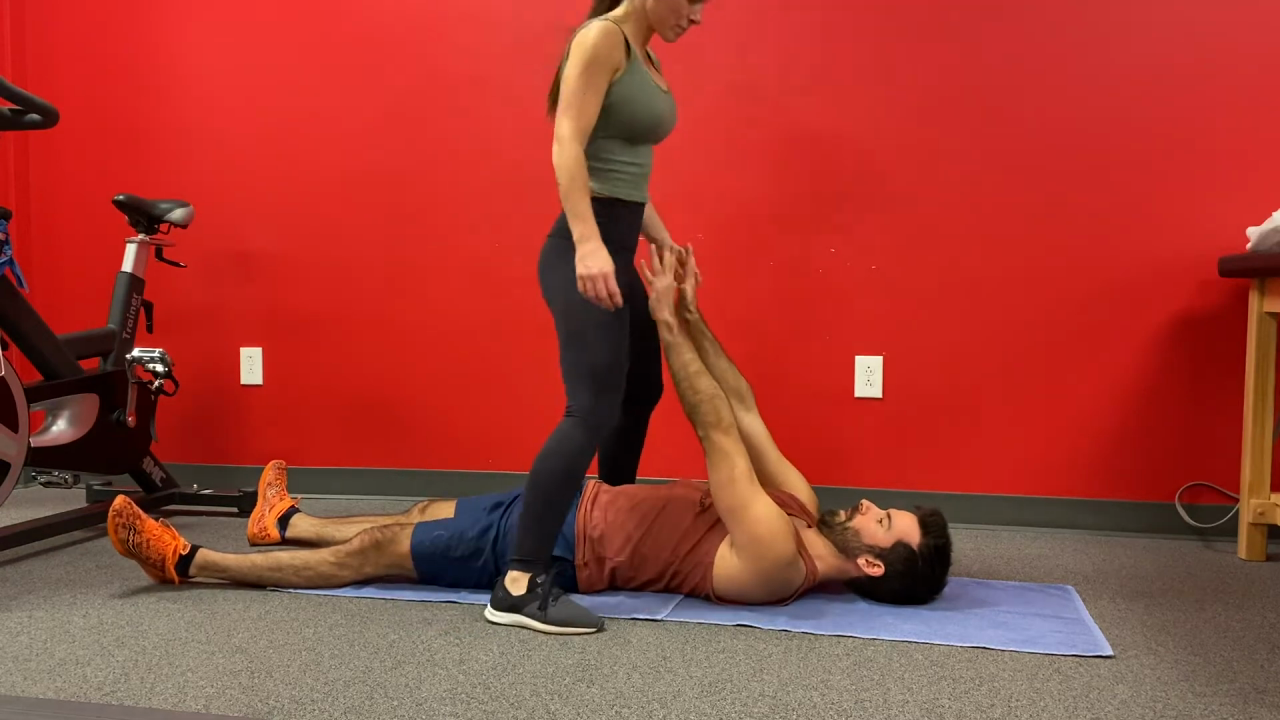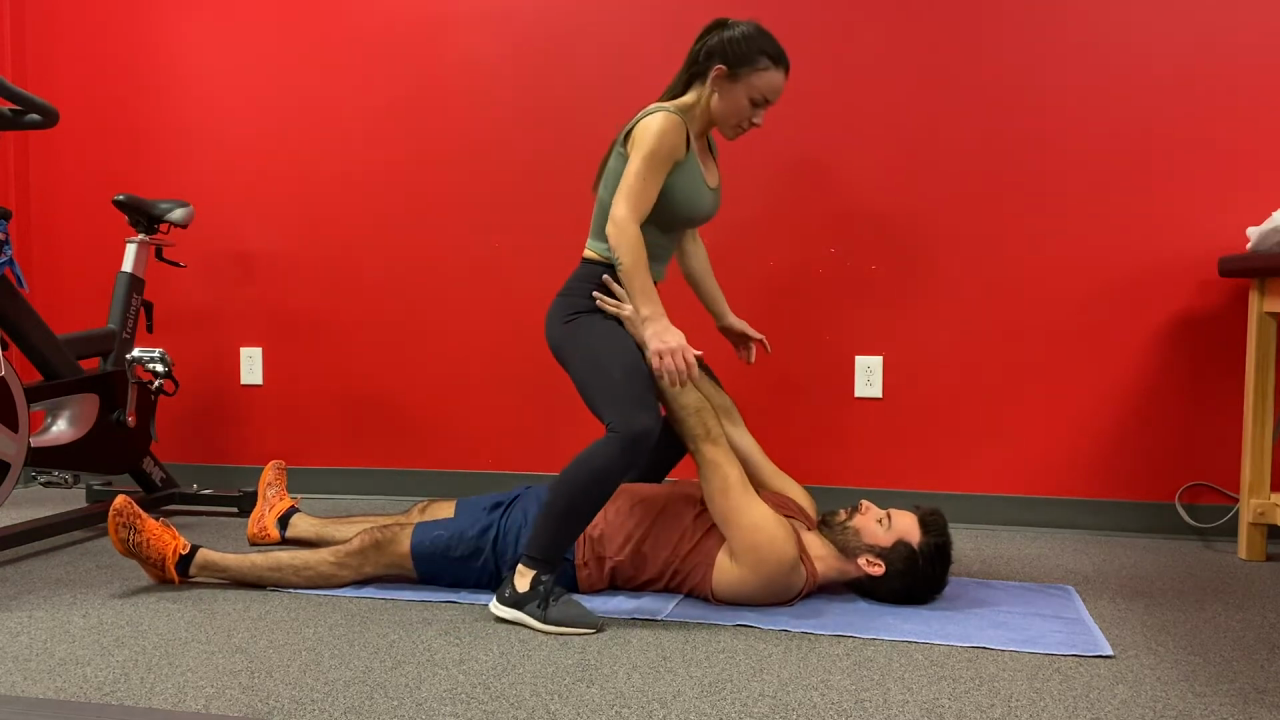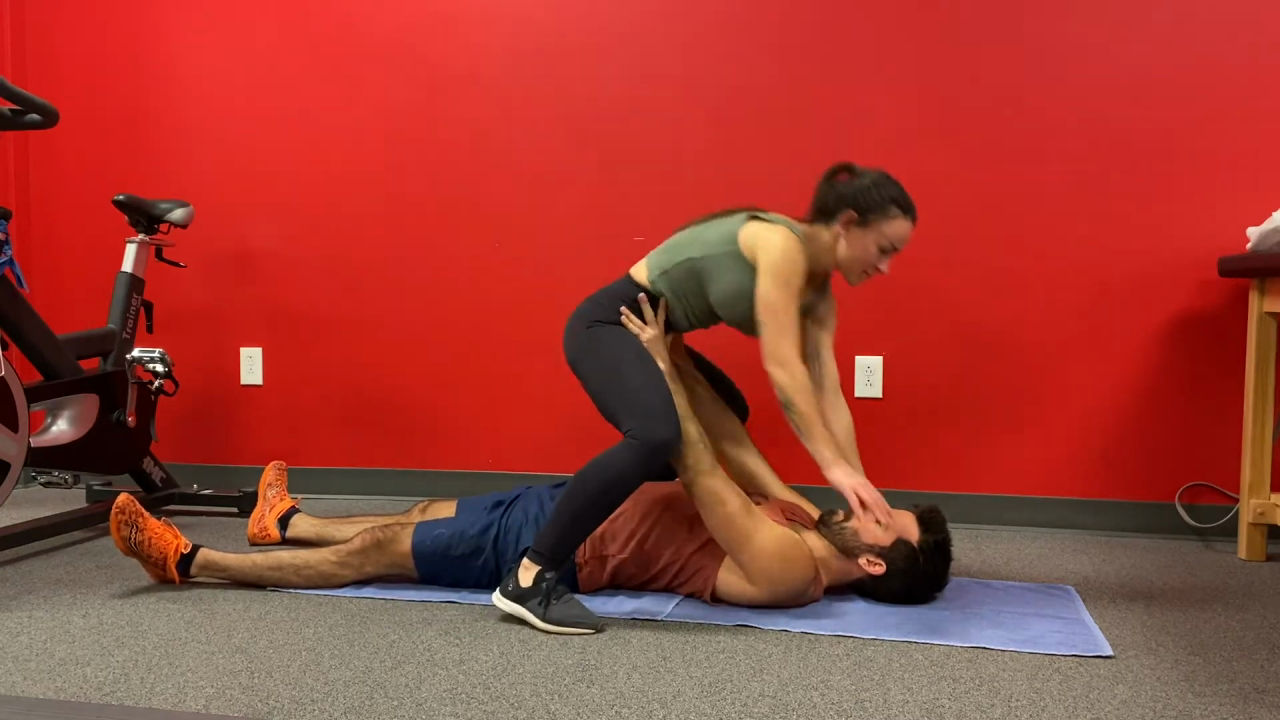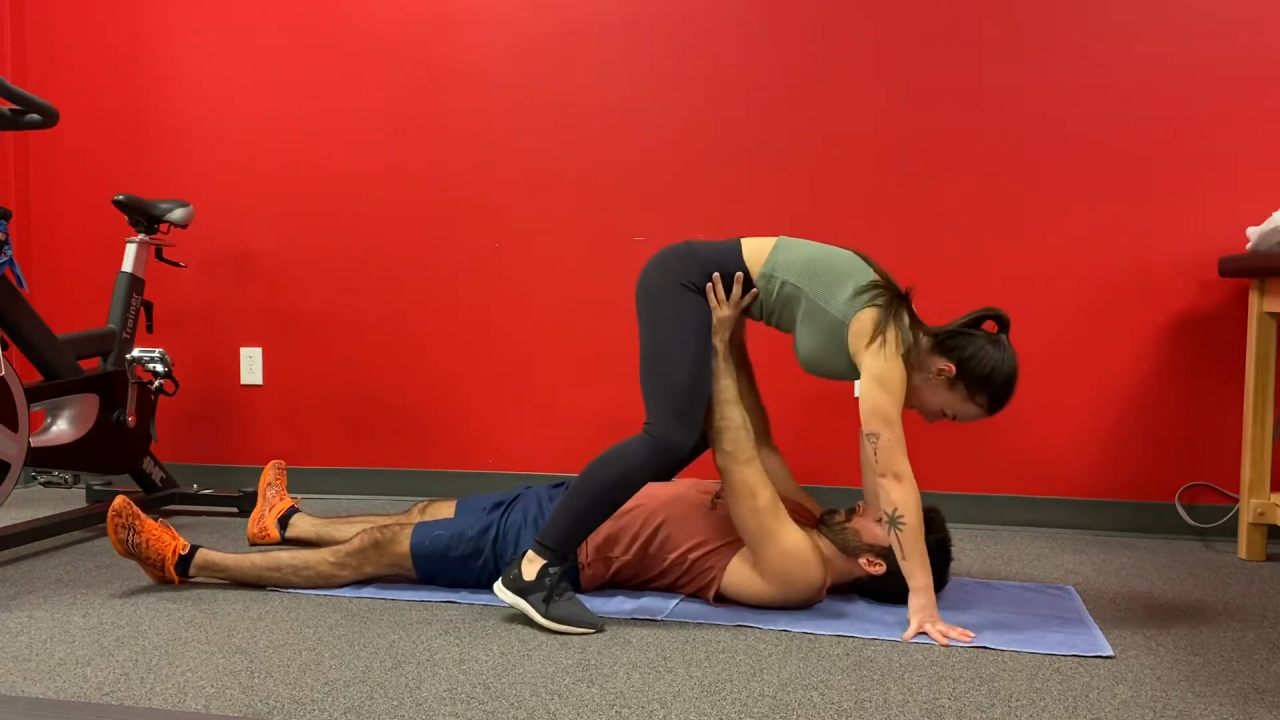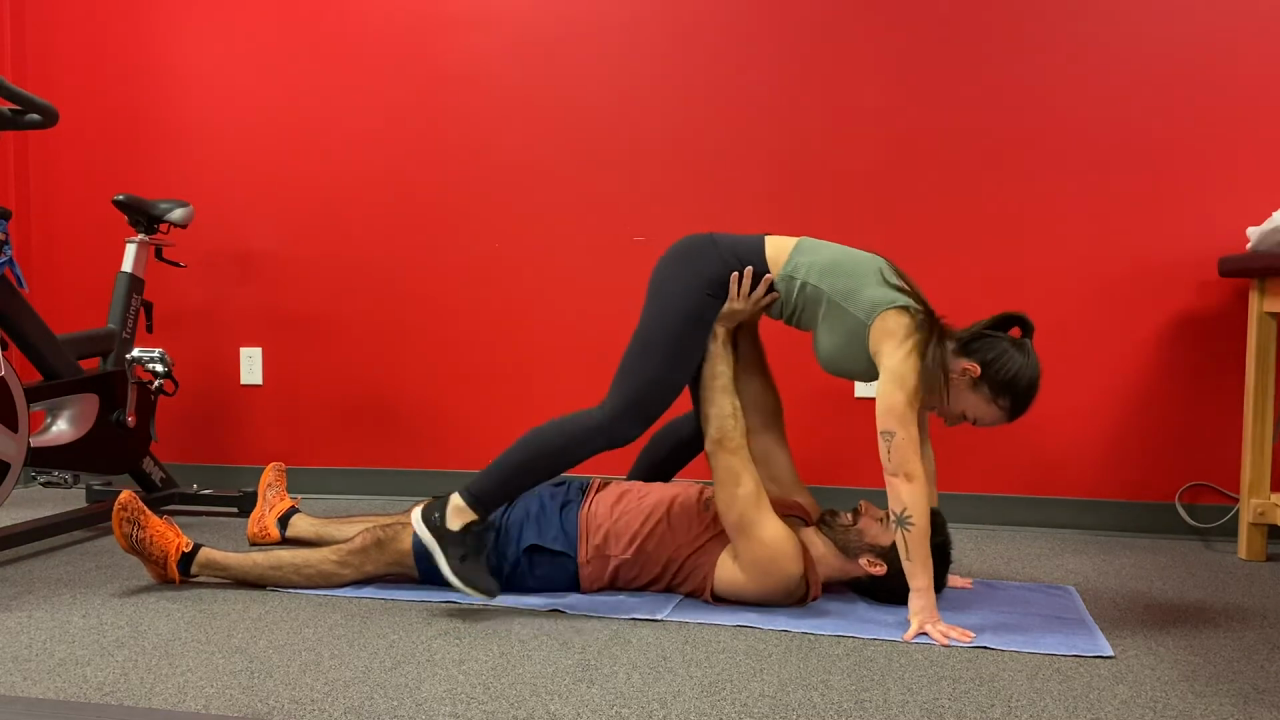
dt=0.7s
person 1, frame 1
left shoulder: (777, 561)
right shoulder: (804, 516)
left elbow: (719, 432)
right elbow: (746, 416)
left wrist: (665, 320)
right wrist: (692, 318)
left hip: (565, 548)
right hip: (582, 505)
left knee: (379, 554)
right knee: (421, 519)
left ankle: (190, 562)
right ankle: (285, 523)
person 1, frame 2
left shoulder: (781, 566)
right shoulder: (799, 518)
left elbow: (708, 446)
right elbow: (728, 426)
left hip: (564, 547)
left knee: (381, 551)
right knee: (423, 518)
left ankle: (187, 562)
right ankle: (284, 526)
person 1, frame 3
left shoulder: (790, 570)
right shoulder: (803, 521)
left elbow: (705, 482)
right elbow: (732, 447)
left wrist: (657, 368)
right wrist: (674, 352)
left hip: (562, 548)
left knee: (380, 552)
right knee: (423, 518)
left ankle: (191, 563)
right ankle: (286, 524)
person 1, frame 4
left shoulder: (797, 573)
right shoulder: (805, 523)
left elbow: (738, 468)
right elbow: (752, 453)
left wrist: (717, 346)
right wrist: (732, 341)
right hip: (577, 503)
left knee: (378, 554)
right knee: (422, 515)
left ankle: (187, 560)
right ankle: (284, 523)
person 1, frame 5
left shoulder: (782, 568)
right shoulder: (801, 523)
left elbow: (728, 454)
right elbow: (763, 437)
left wrist: (717, 334)
right wrist: (742, 330)
left hip: (560, 548)
right hip: (582, 501)
left knee: (379, 552)
right knee: (424, 518)
left ankle: (190, 560)
right ankle: (284, 525)
person 2, frame 1
left shoulder: (642, 55)
right elbow: (568, 145)
left wrist: (663, 242)
right wrist: (587, 244)
left hip: (618, 248)
right hip: (586, 251)
left knee: (641, 393)
right knee: (594, 410)
right ankle: (518, 585)
person 2, frame 2
left shoulder: (702, 140)
right shoulder: (663, 125)
left elbow: (685, 237)
right elbow: (622, 224)
left wrist: (724, 317)
right wrist: (655, 322)
left hip: (627, 309)
right hip: (592, 305)
right knee: (636, 428)
right ankle: (525, 584)
person 2, frame 3
left shoulder: (816, 284)
right shoulder: (784, 246)
left elbow: (826, 389)
right elbow: (781, 367)
left wrist: (855, 480)
right wrist: (833, 465)
right hip: (606, 326)
left knee: (727, 417)
right knee: (656, 437)
right ankle: (528, 579)
person 2, frame 4
left shoulder: (903, 339)
right shoulder: (884, 344)
left elbow: (876, 459)
right elbow: (893, 474)
right wrist: (922, 598)
left hip: (710, 286)
right hip: (687, 279)
left knee: (705, 426)
right knee: (671, 436)
left ankle: (600, 520)
right ankle: (533, 570)
person 2, frame 5
left shoulder: (924, 340)
right shoulder: (906, 345)
left elbow: (918, 460)
right elbow: (903, 475)
left wrist: (923, 567)
right wrist: (921, 601)
left hip: (726, 280)
right hip: (708, 271)
right knee: (622, 417)
right ankle: (455, 517)
